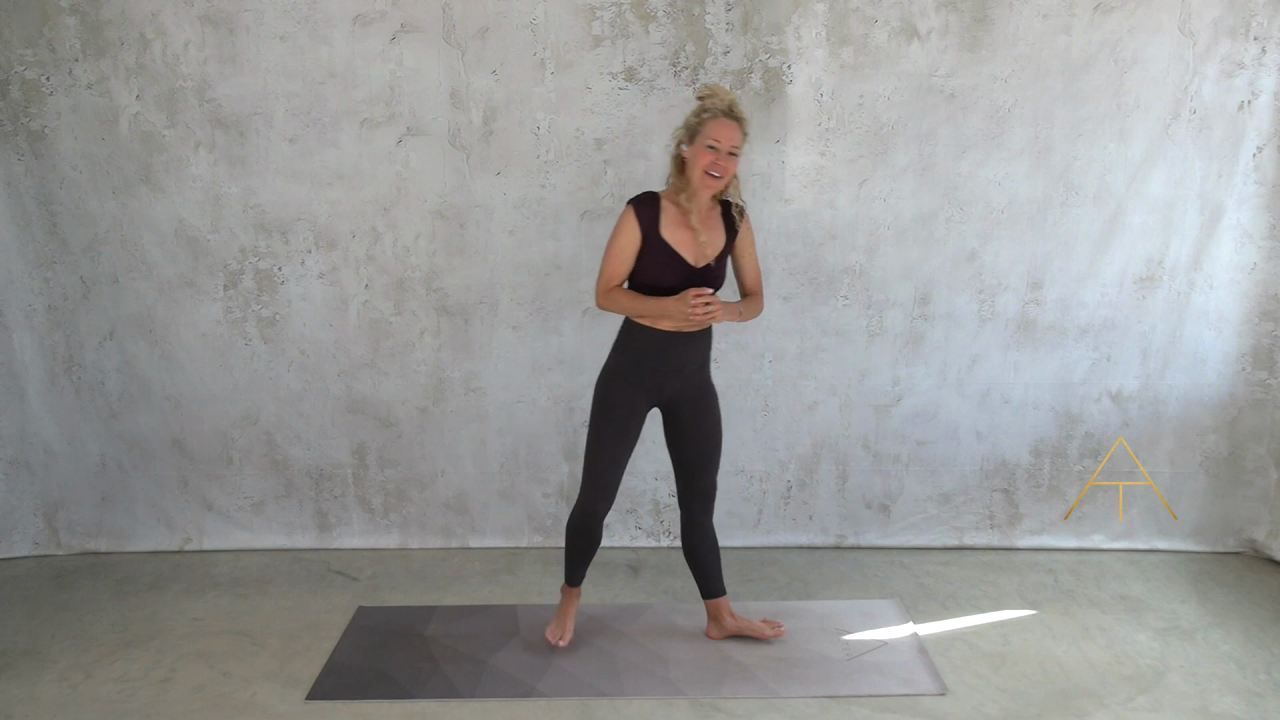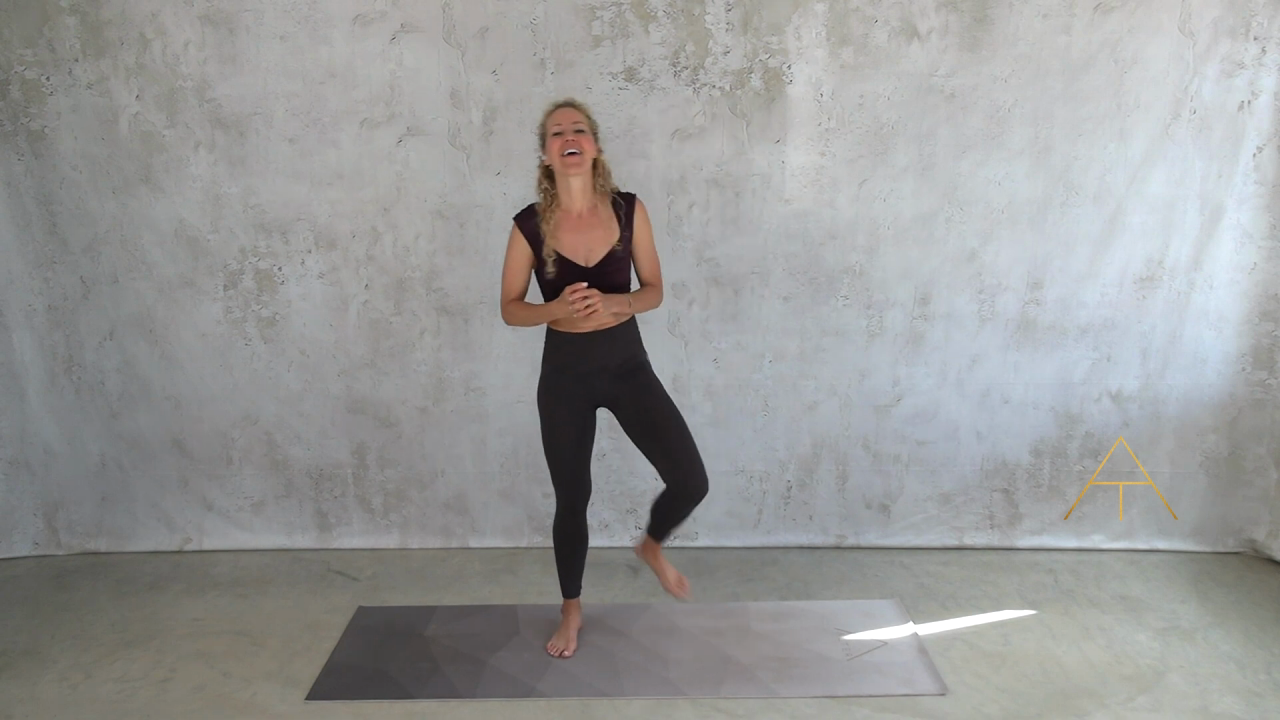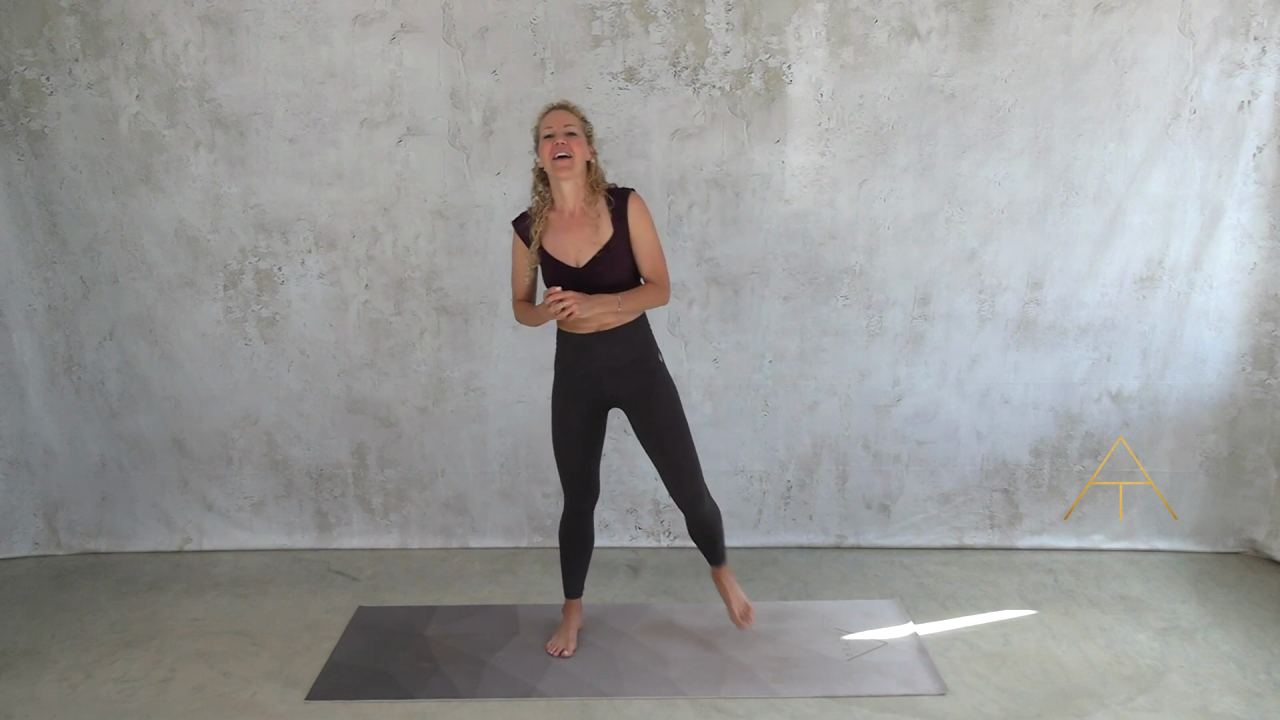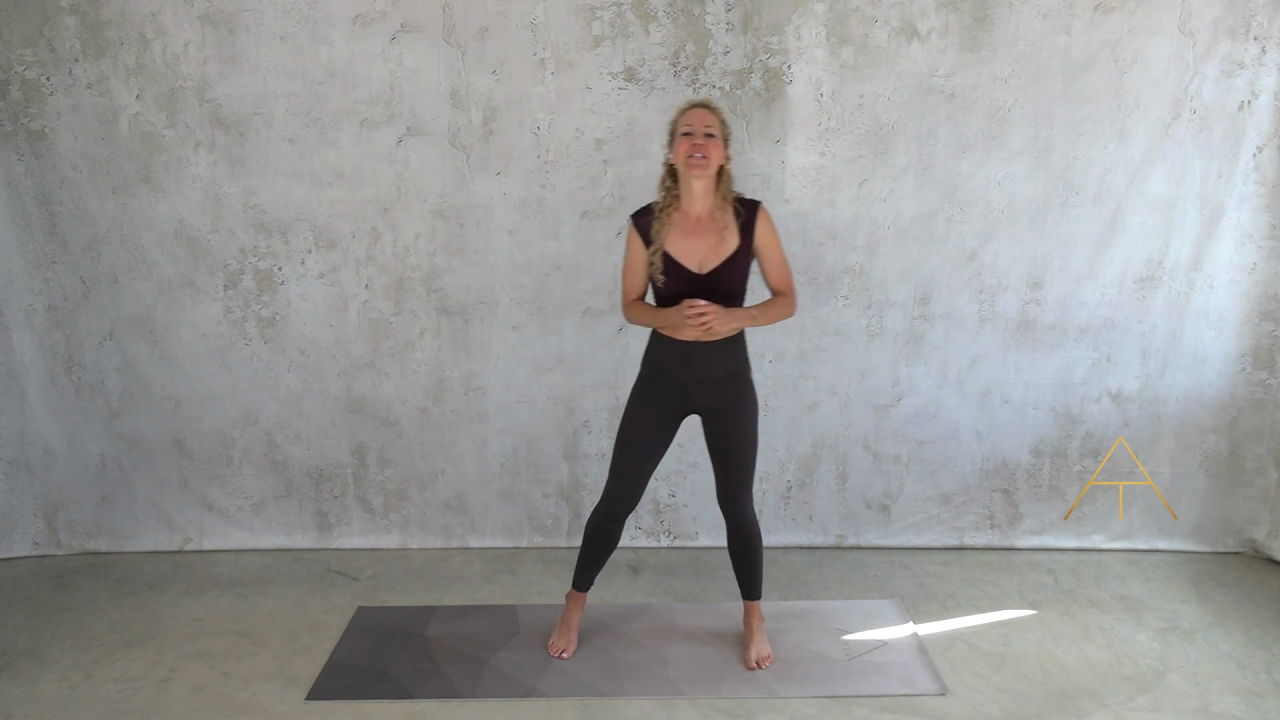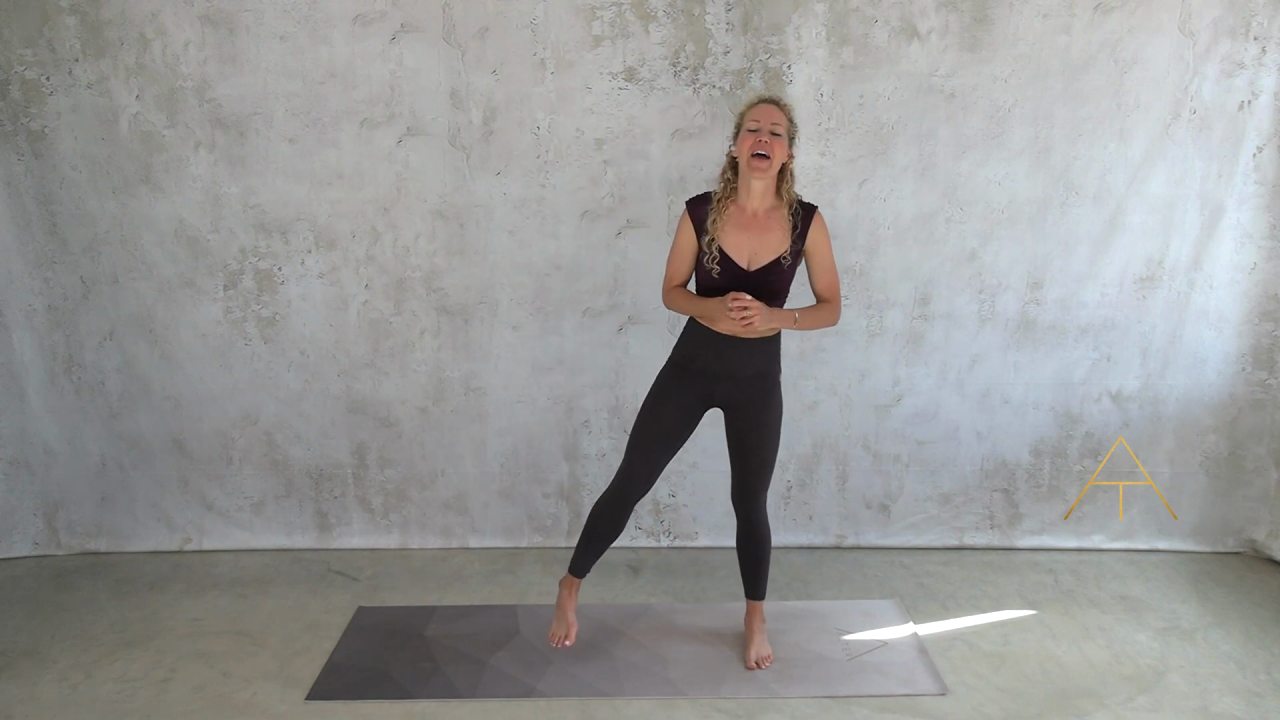
dt=0.5s
person 1, frame 1
left shoulder: (734, 220)
right shoulder: (643, 212)
left elbow: (755, 298)
right elbow: (607, 294)
left wrist: (728, 310)
right wrist: (672, 306)
left hip: (693, 375)
right hip: (632, 368)
left knee: (699, 500)
right knee: (596, 495)
left ankle: (720, 615)
right ankle: (571, 595)
person 1, frame 2
left shoulder: (629, 210)
right shoulder: (529, 225)
left elbow: (654, 290)
right elbow: (510, 308)
left wrist: (613, 304)
right wrist: (555, 309)
left hip: (627, 360)
right hip: (564, 370)
left knee: (691, 482)
right knee: (571, 498)
left ankle: (653, 546)
right ankle: (571, 611)
person 1, frame 3
left shoulder: (627, 206)
right shoulder: (529, 227)
left elbow: (660, 289)
right elbow: (521, 307)
left wrist: (595, 304)
right wrist: (545, 310)
left hip: (637, 361)
right hip: (575, 370)
left knee: (688, 489)
right knee: (579, 498)
left ankle: (723, 573)
right ankle: (572, 612)
person 1, frame 4
left shoulder: (752, 218)
right shoulder: (647, 224)
left elbow: (786, 300)
right elbow: (630, 306)
left wrist: (735, 317)
right wrist: (673, 316)
left hip: (728, 375)
right hip: (664, 372)
left knee: (737, 503)
right knee: (620, 496)
left ankle: (754, 618)
right ankle: (575, 603)
person 1, frame 5
left shoulder: (806, 221)
right shoulder: (701, 212)
left elbow: (831, 308)
right elbow: (671, 292)
left wrist: (777, 316)
right wrist: (716, 306)
left hip: (757, 374)
right hip: (692, 363)
left knee: (750, 503)
right knee: (630, 483)
left ankle: (755, 619)
right ankle: (570, 586)
